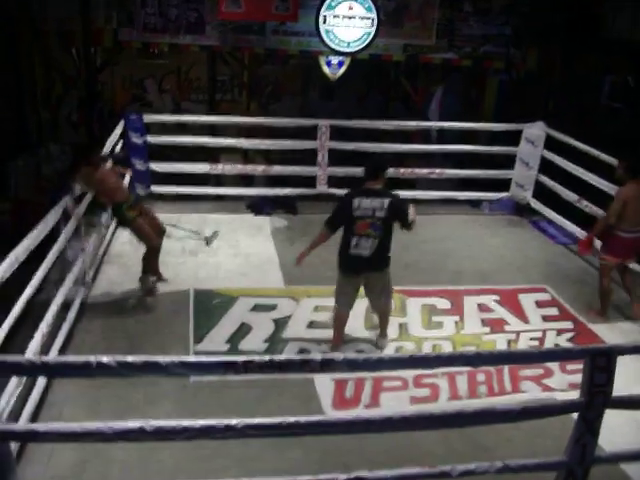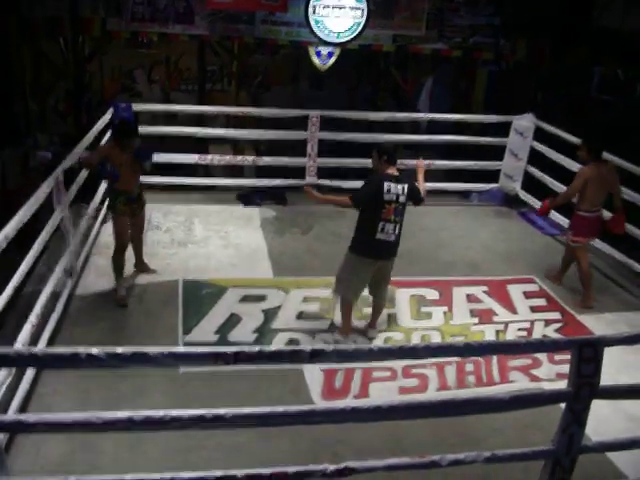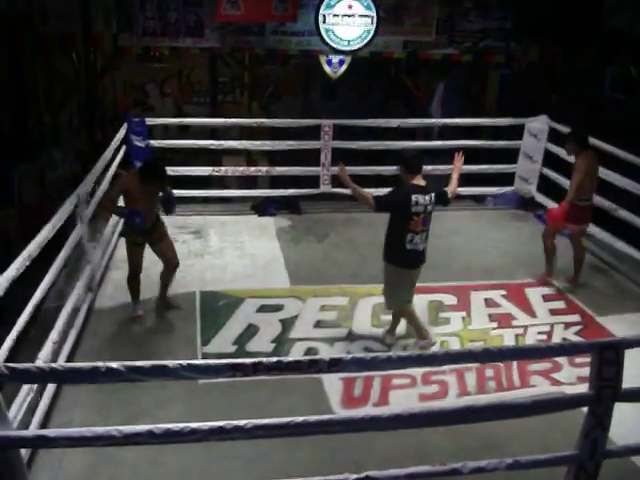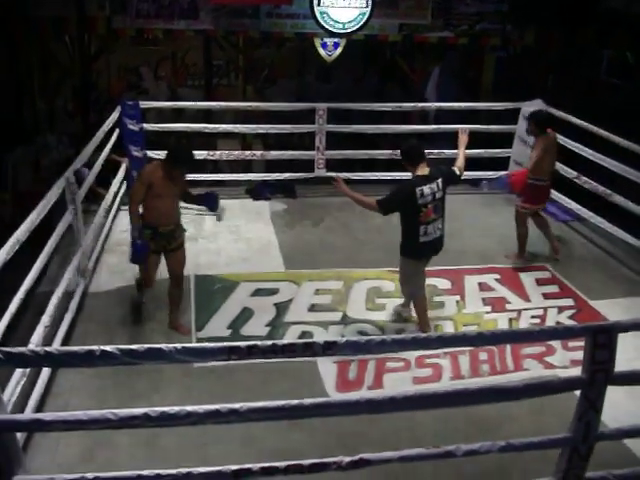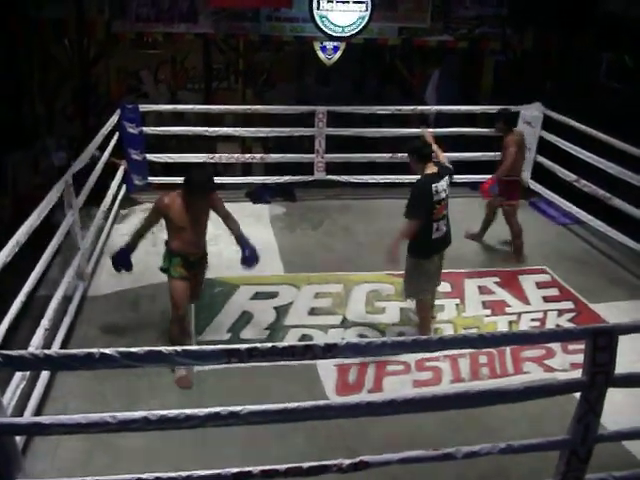
dt=0.4s
person 1, frame 1
left shoulder: (350, 198)
right shoulder: (393, 201)
left elbow: (329, 229)
right elbow: (408, 225)
left wrist: (307, 250)
right wrist: (411, 211)
left hip: (350, 262)
right hip: (377, 264)
left knee: (342, 306)
right knee: (383, 301)
left ankle: (335, 348)
right ankle: (383, 336)
person 1, frame 2
left shoulder: (376, 181)
right shoulder: (406, 185)
left elbow: (352, 203)
right elbow: (420, 197)
left wrist: (320, 198)
right wrist: (420, 173)
left hip: (364, 248)
right hip: (389, 249)
left knee: (346, 289)
right knee: (380, 291)
left ankle: (345, 332)
right ankle: (372, 326)
person 1, frame 3
left shoulder: (403, 193)
right shoulder: (432, 193)
left elbow: (373, 202)
right elbow: (450, 193)
left wrist: (349, 183)
right wrist: (456, 171)
left hip: (398, 257)
right hip: (417, 256)
left knee: (399, 300)
right knee: (403, 296)
left ankle: (424, 336)
right ankle: (391, 331)
person 1, frame 4
left shoulder: (407, 189)
right shoulder: (441, 175)
left elbow: (378, 206)
right elbow: (459, 169)
left wrist: (348, 192)
right wrist: (462, 146)
left hip: (415, 247)
right hip: (435, 242)
left knee: (416, 288)
right knee: (411, 279)
left ankle: (425, 330)
right ankle: (406, 306)
person 1, frame 5
left shoulder: (422, 186)
right shoulder: (444, 172)
left elbow: (414, 220)
right elbow: (443, 160)
left wrist: (396, 243)
right wrist: (431, 143)
left hip: (423, 246)
right hip: (441, 239)
left knee: (420, 288)
right knee: (431, 281)
left ankle: (424, 333)
right ankle: (429, 312)
person 2, frame 1
left shoulder: (102, 165)
right shoulder: (87, 173)
left hip: (133, 202)
right hip: (124, 209)
left knee: (160, 230)
right knee: (154, 244)
left ankle: (154, 270)
right ankle: (145, 278)
person 2, frame 2
left shoulder: (134, 145)
right shoulder: (109, 148)
left elbow: (145, 167)
right elbow: (87, 162)
left wrist: (144, 158)
right wrist: (102, 168)
left hip: (137, 195)
right hip: (120, 199)
left knee: (138, 232)
right knee: (122, 244)
left ankle: (140, 263)
right ankle: (119, 285)
person 2, frame 3
left shoulder: (158, 179)
right shoulder: (128, 180)
left elbow: (167, 194)
right elbow: (107, 204)
left wrist: (168, 197)
right wrist: (127, 213)
left hip: (155, 224)
right hip: (134, 228)
left knee: (172, 263)
right knee: (135, 270)
left ankle: (163, 298)
right ankle: (136, 305)
person 2, frame 4
left shoulder: (179, 175)
right shoulder: (149, 173)
right elbow: (134, 204)
left wrist: (201, 198)
right wrist: (136, 236)
left hip: (174, 231)
right hip: (150, 233)
left knee: (177, 279)
right knee: (147, 280)
left ankle: (174, 319)
right ankle: (140, 296)
person 2, frame 5
left shoulder: (209, 197)
right shoulder: (167, 203)
left elbow: (227, 217)
right elbow: (146, 227)
left wrist: (244, 242)
right wrist: (128, 249)
left hip: (200, 258)
right hip: (177, 261)
left knee: (190, 301)
right knee: (179, 314)
left ankle: (182, 330)
right ankle: (180, 364)
person 3, frame 1
left shoulder: (625, 191)
left elbow: (609, 217)
left wrist: (591, 235)
left hip: (619, 238)
left knee: (605, 274)
right knee: (623, 270)
left ankle: (602, 311)
person 3, frame 2
left shoulder: (586, 171)
right shoulder: (609, 169)
left elbow: (569, 194)
right elbow: (617, 192)
left wrist: (550, 204)
right wrist: (618, 213)
left hip: (582, 218)
right hip: (597, 217)
left knee: (581, 257)
right knee: (571, 247)
left ankle: (587, 297)
right ankle: (558, 276)
person 3, frame 3
left shoulder: (582, 161)
right shoulder: (592, 156)
left elbow: (575, 184)
left wrist: (565, 203)
left hip: (576, 206)
right hip: (587, 205)
left knee: (548, 235)
right knee: (576, 241)
left ankle: (549, 273)
right ankle: (575, 277)
person 3, frame 4
left shoulder: (541, 141)
right shoulder: (550, 135)
left elbow: (535, 157)
left wrist: (525, 172)
left hip: (534, 185)
right hip: (545, 183)
left knee: (520, 219)
right knee: (534, 214)
left ankle: (520, 255)
right ankle: (553, 244)
person 3, frame 5
left shoulder: (511, 139)
right shoulder: (517, 134)
left elbow: (510, 161)
left wrist: (495, 178)
left hip: (509, 182)
right hip: (511, 180)
left knee: (510, 218)
right knee: (491, 206)
left ankle: (519, 254)
right ankle: (480, 234)
